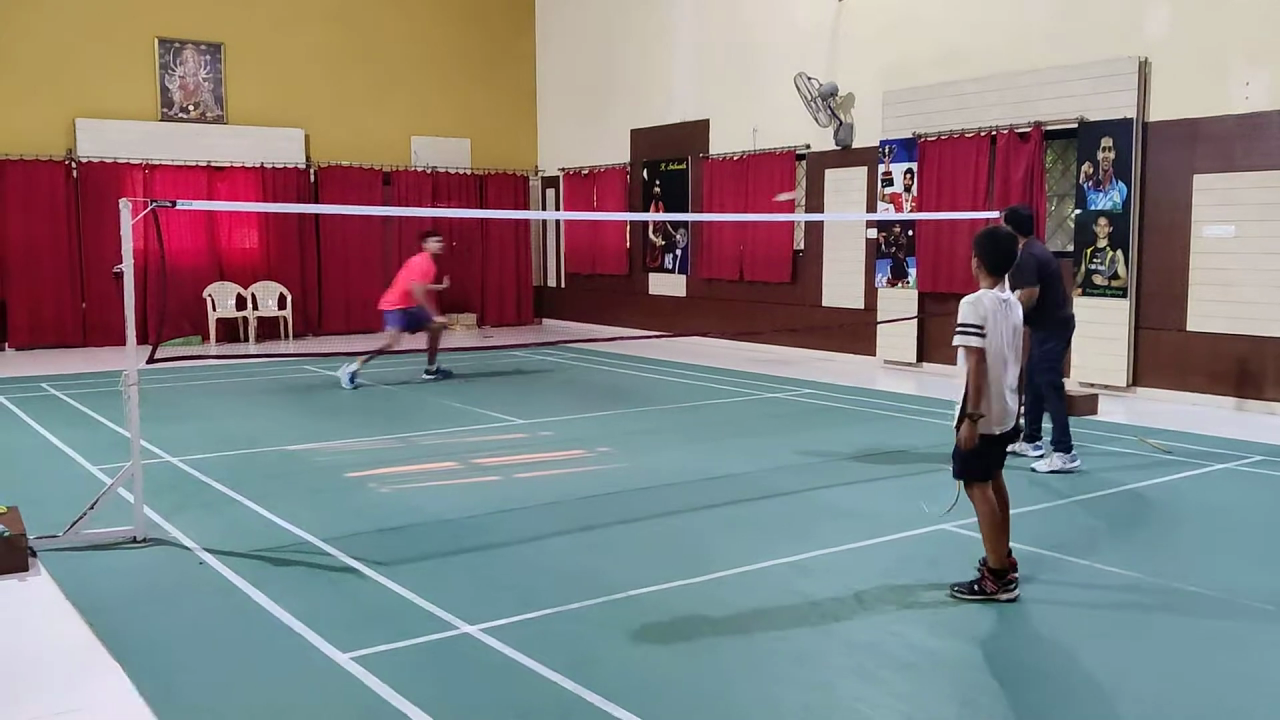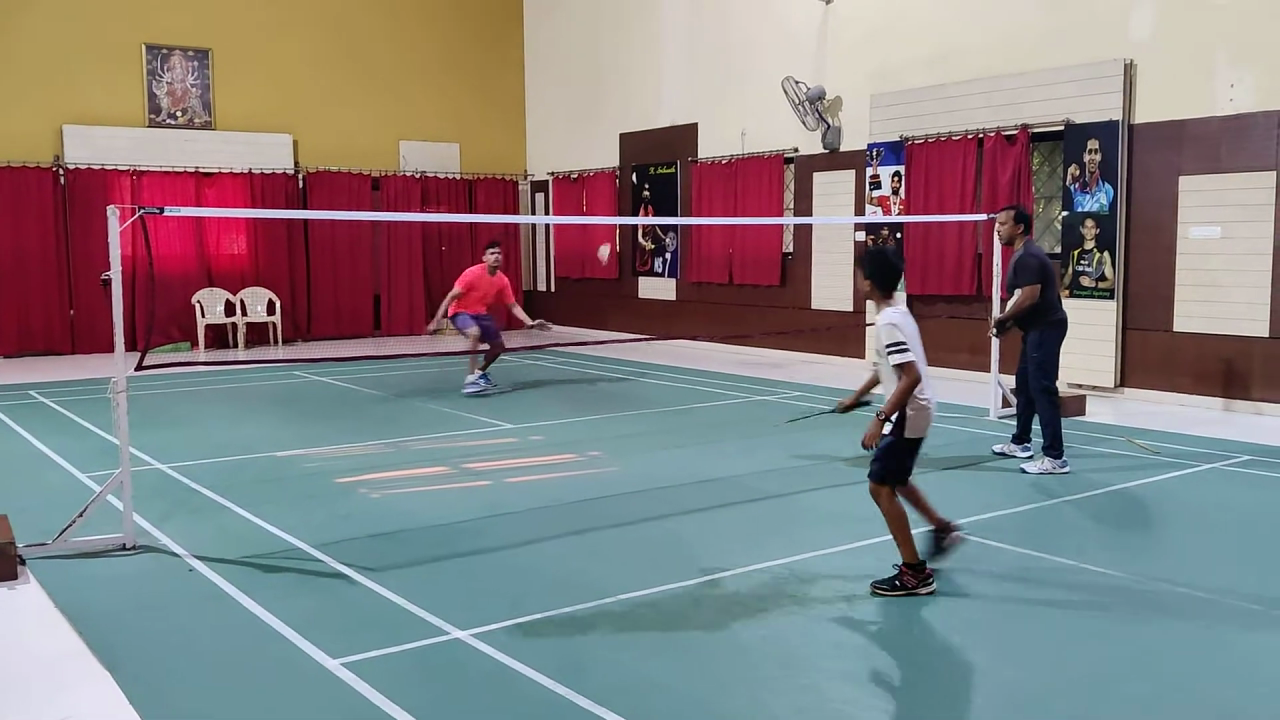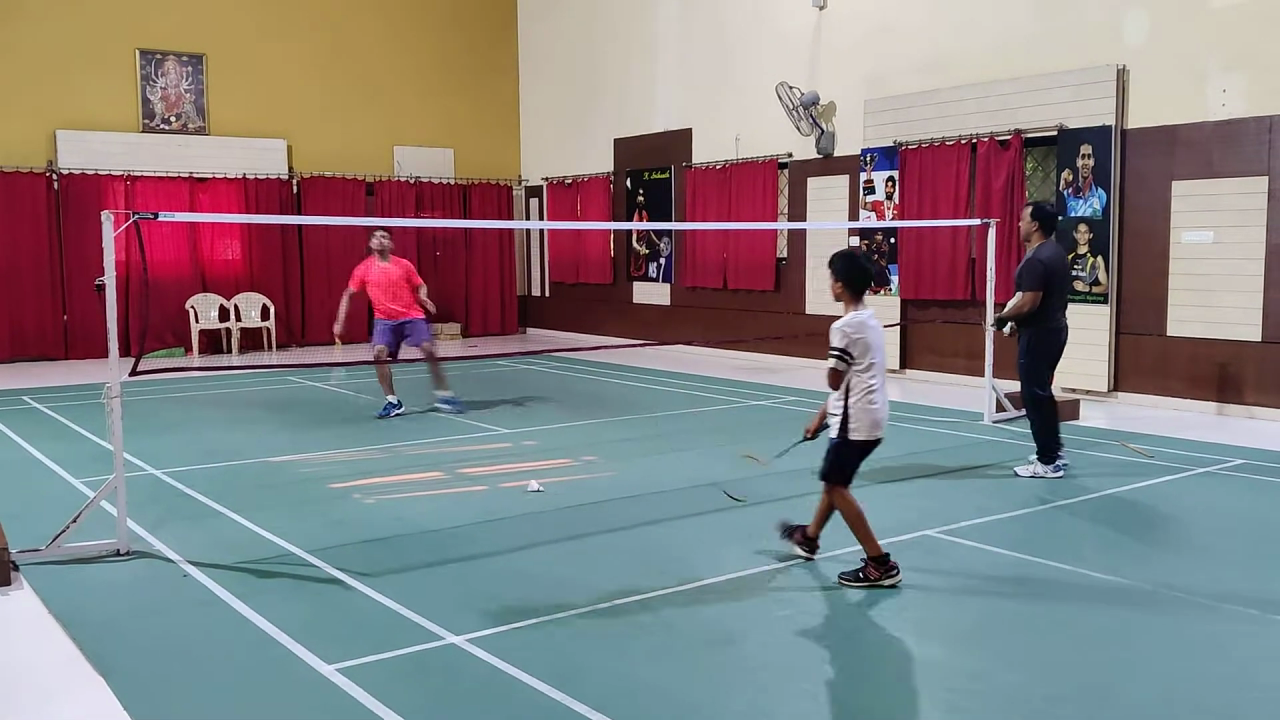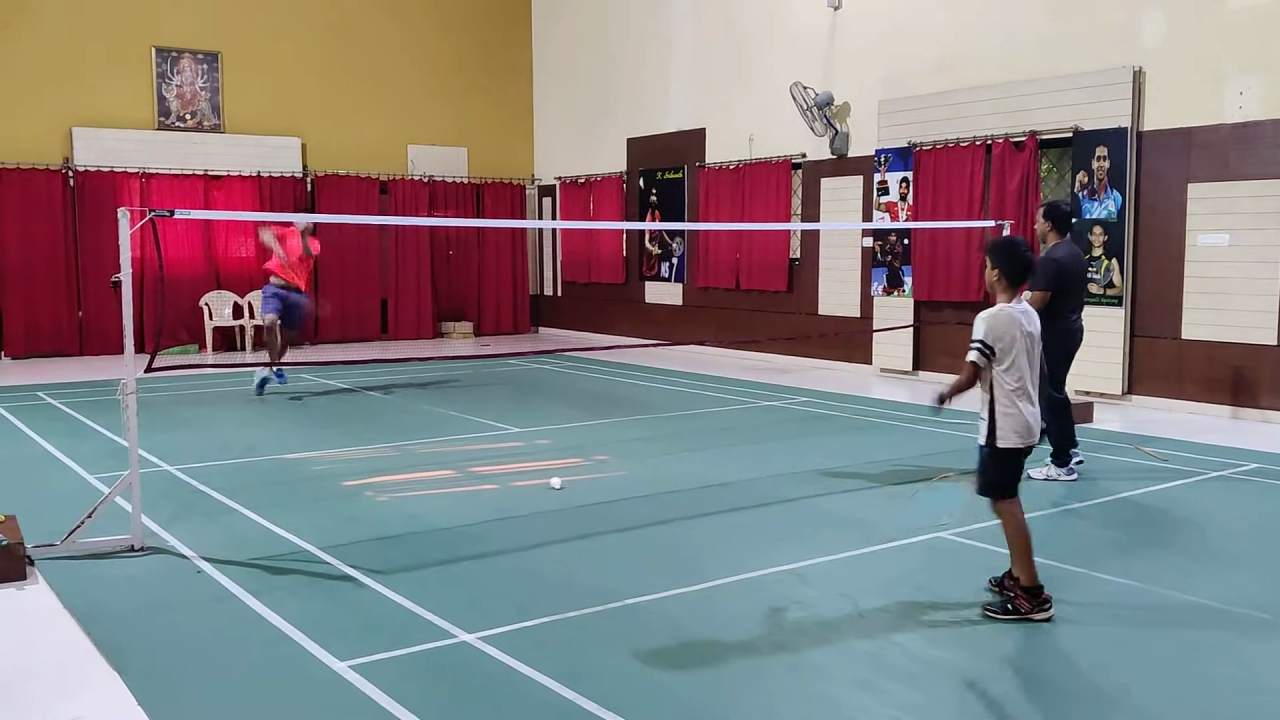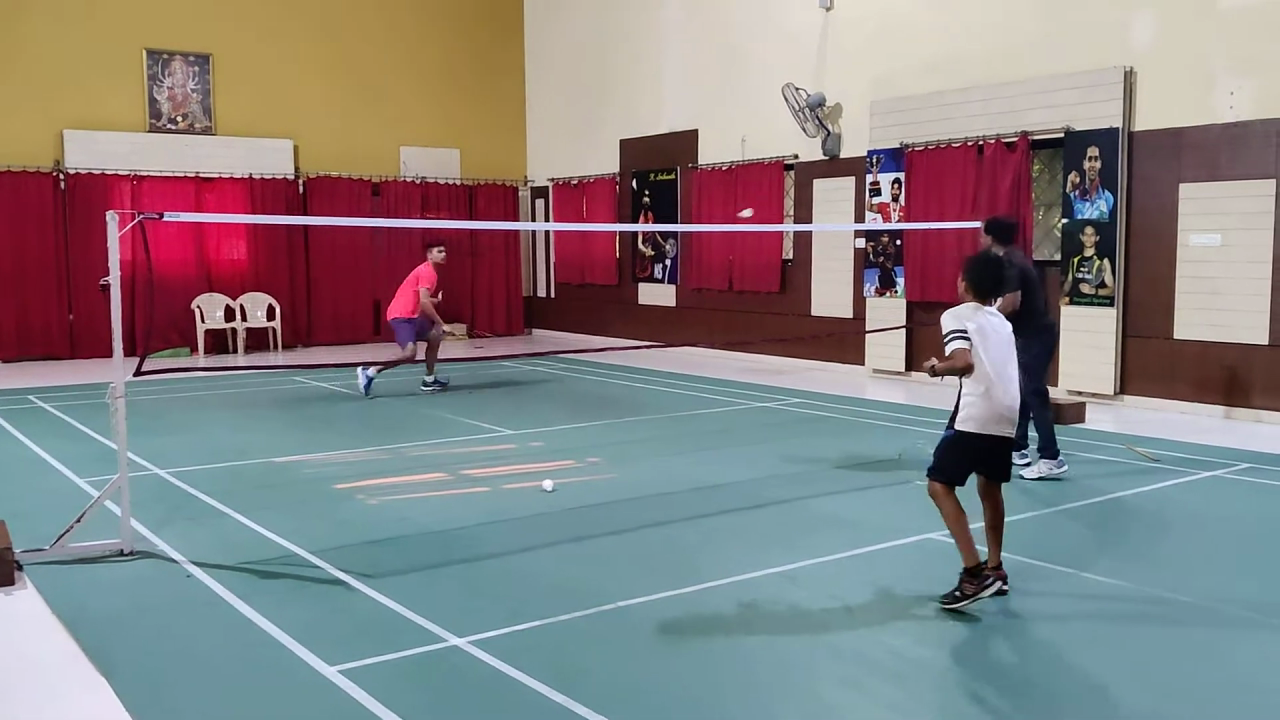
dt=1s
person 1, frame 1
left shoulder: (973, 304)
right shoulder: (1014, 304)
left elbow: (976, 365)
right elbow: (1012, 361)
left wrist: (970, 418)
left hip: (983, 413)
right hip: (1006, 409)
left knee: (977, 486)
right knee: (993, 481)
left ankle: (998, 577)
right ankle: (1003, 558)
person 1, frame 2
left shoulder: (888, 322)
right shoulder: (897, 312)
left elbow: (912, 376)
left wrist: (881, 418)
right wrist: (857, 395)
left hip: (906, 415)
right hip: (908, 412)
left knee: (880, 487)
right knee: (892, 478)
left ankle: (914, 572)
right ankle: (941, 527)
person 1, frame 3
left shoulder: (844, 327)
right shoulder: (869, 319)
left elbow: (834, 381)
right wrist: (821, 418)
left hip: (856, 420)
right hip: (869, 416)
left knee: (836, 487)
right knee: (834, 478)
left ankle: (881, 563)
right ankle: (809, 536)
person 1, frame 4
left shoulder: (989, 319)
right shoulder: (1030, 315)
left elbow: (970, 376)
left wrist: (947, 393)
left hip: (1003, 426)
right hip: (1027, 421)
left knee: (1005, 503)
right knee: (1007, 497)
left ankle: (1032, 595)
right ankle: (1018, 576)
person 1, frame 5
left shoulder: (957, 315)
right shoulder: (1002, 321)
left elbow: (964, 362)
left wrist: (936, 368)
left hip: (975, 417)
right hip: (1007, 416)
left knee: (939, 486)
right knee: (989, 488)
left ankle: (976, 571)
right ankle: (993, 570)
person 2, frame 1
left shoulder: (1025, 259)
right shoulder: (1036, 249)
left elbow: (1028, 301)
left hip: (1049, 327)
right hip: (1056, 322)
left knee: (1050, 386)
right knee: (1033, 381)
left ankle: (1064, 453)
right ankle: (1031, 440)
person 2, frame 2
left shoulder: (1027, 256)
right shoulder: (1024, 254)
left elbow: (1029, 298)
left wrist: (1001, 319)
right wrist: (1008, 322)
left hip: (1045, 329)
right hip: (1037, 329)
left knee: (1042, 390)
right knee: (1024, 385)
left ankle: (1054, 457)
right ankle: (1020, 442)
person 2, frame 3
left shoulder: (1036, 260)
right shoulder: (1055, 253)
left elbow: (1029, 303)
left wrist: (1002, 316)
right wrist: (1013, 317)
left hip: (1038, 335)
right hip: (1053, 330)
left knee: (1034, 397)
right knee: (1042, 394)
left ankle: (1048, 462)
right ankle: (1054, 450)
person 2, frame 4
left shoulder: (1050, 259)
right shoulder: (1075, 253)
left elbow: (1037, 302)
right wrist: (1025, 304)
left hip: (1053, 335)
right hip: (1069, 330)
left knee: (1051, 399)
right knee: (1057, 393)
left ankle: (1062, 465)
right ankle: (1070, 448)
person 2, frame 5
left shoulder: (1007, 265)
right shoulder: (1016, 258)
left elbow: (1011, 305)
left hip: (1033, 336)
right hip: (1033, 334)
left knee: (1034, 395)
right knee: (1017, 392)
left ankle: (1051, 459)
right ankle: (1018, 448)
person 3, frame 1
left shoulder: (428, 263)
right shoulder: (421, 263)
right elbow: (417, 292)
left wrist: (440, 286)
right wrist: (435, 315)
left hip: (410, 305)
right hip: (396, 305)
left knee: (436, 327)
right knee: (391, 342)
left ankle: (431, 369)
right ankle: (352, 369)
person 3, frame 2
left shoulder: (502, 281)
right shoulder: (472, 273)
left elbow: (513, 306)
right elbow: (451, 296)
left wrist: (530, 323)
right wrist: (437, 319)
left hip: (480, 314)
right hip: (461, 312)
left knee: (499, 346)
right knee: (475, 334)
left ankle: (479, 373)
right ankle: (471, 379)
person 3, frame 3
left shoulder: (404, 265)
right shoulder: (362, 269)
left elbow: (420, 286)
right elbow: (348, 295)
left wrist: (424, 298)
right wrist: (340, 321)
left hip: (412, 318)
right hip: (385, 320)
left knee: (428, 350)
right knee: (379, 353)
left ankle: (443, 395)
right ankle: (392, 401)
person 3, frame 4
left shoulder: (314, 243)
right shoulder: (284, 233)
left elbow: (308, 256)
right elbow: (264, 235)
left wrist: (305, 235)
right wrist: (276, 246)
left hip: (297, 293)
right hip: (276, 288)
left knee: (288, 338)
right knee: (269, 322)
left ankle: (266, 371)
right ankle: (274, 369)
person 3, frame 5
left shoulder: (429, 272)
right shoulder: (427, 272)
right elbow: (423, 301)
left wrist: (435, 300)
right wrist: (439, 322)
left hip: (411, 316)
right hip: (402, 316)
left knee: (434, 337)
right knee: (410, 354)
left ankle: (429, 380)
right ankle: (369, 373)
